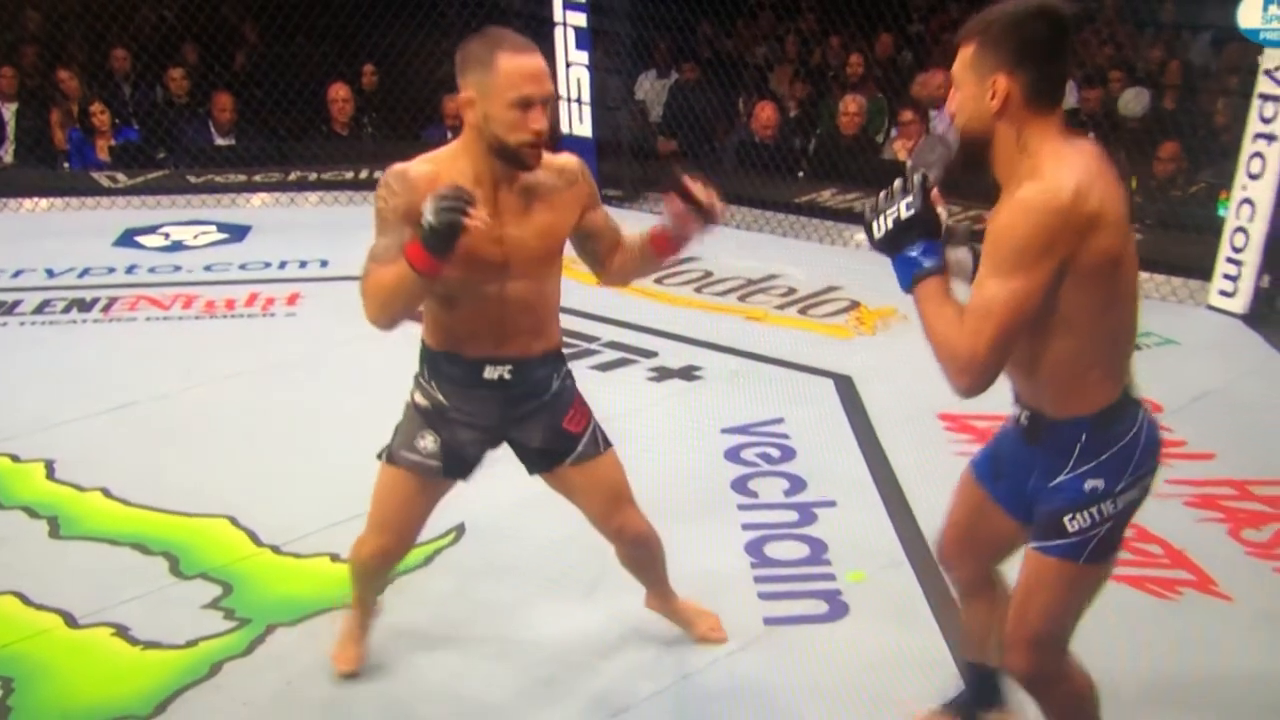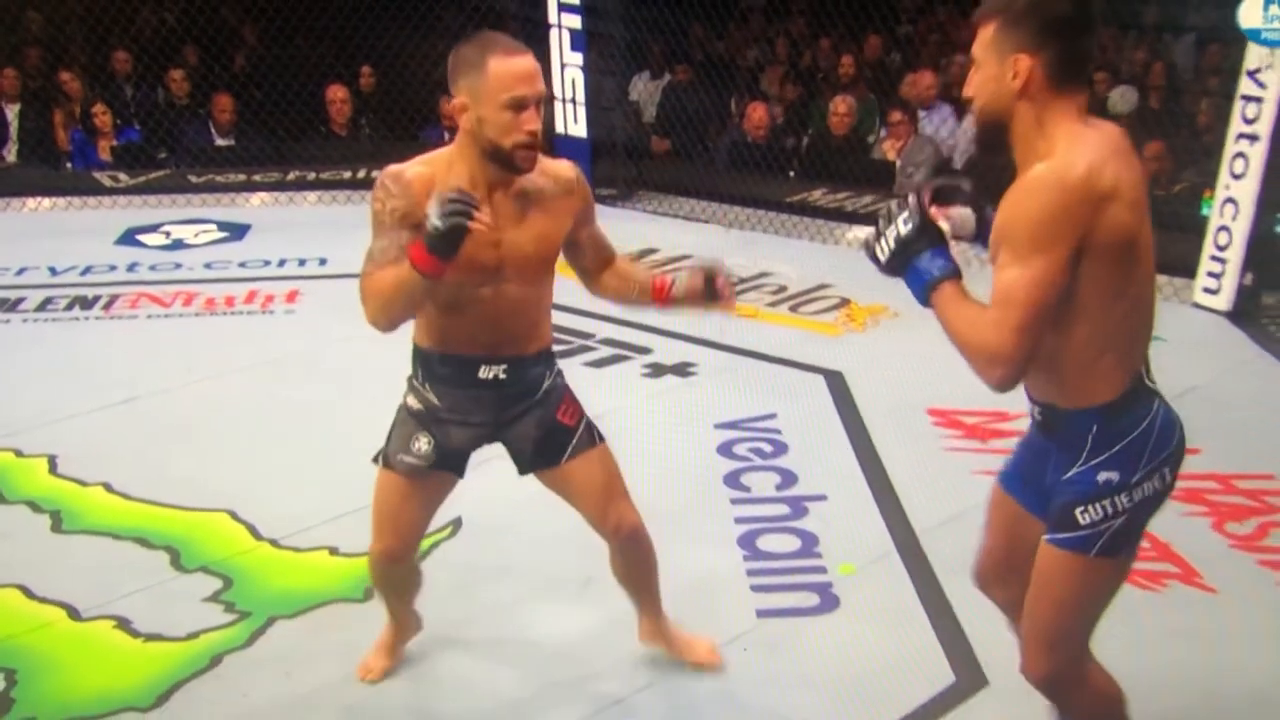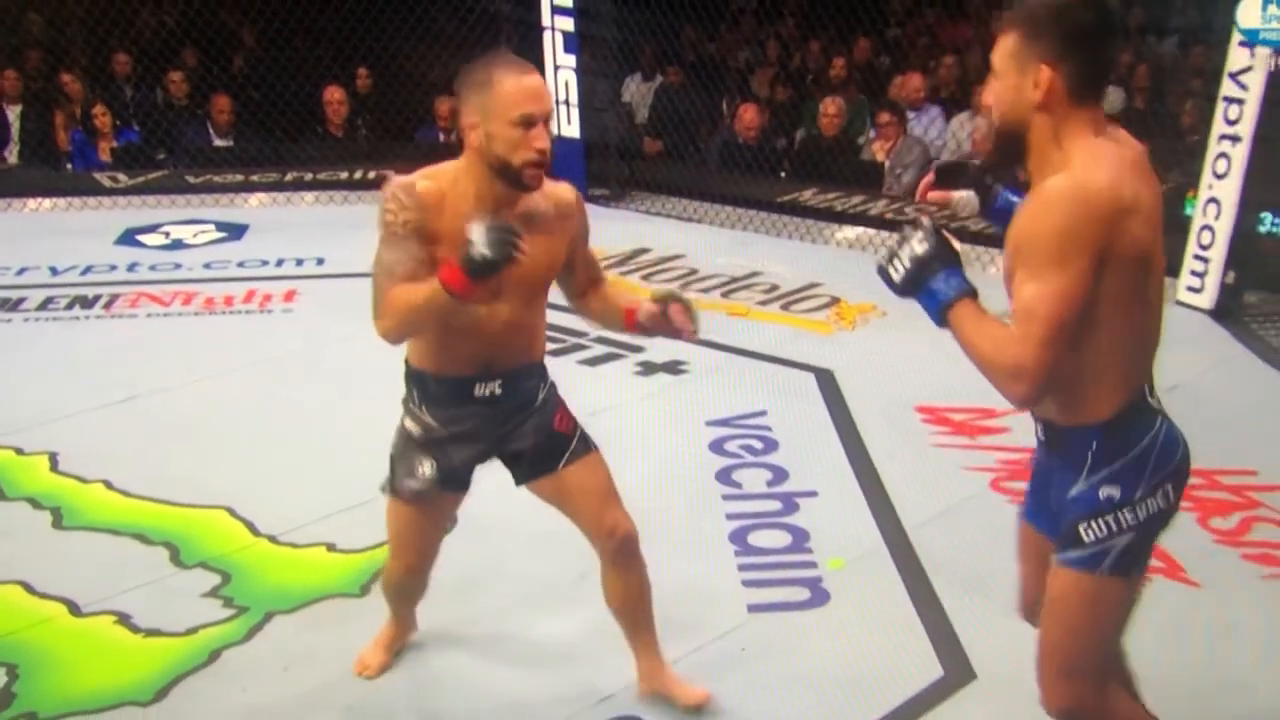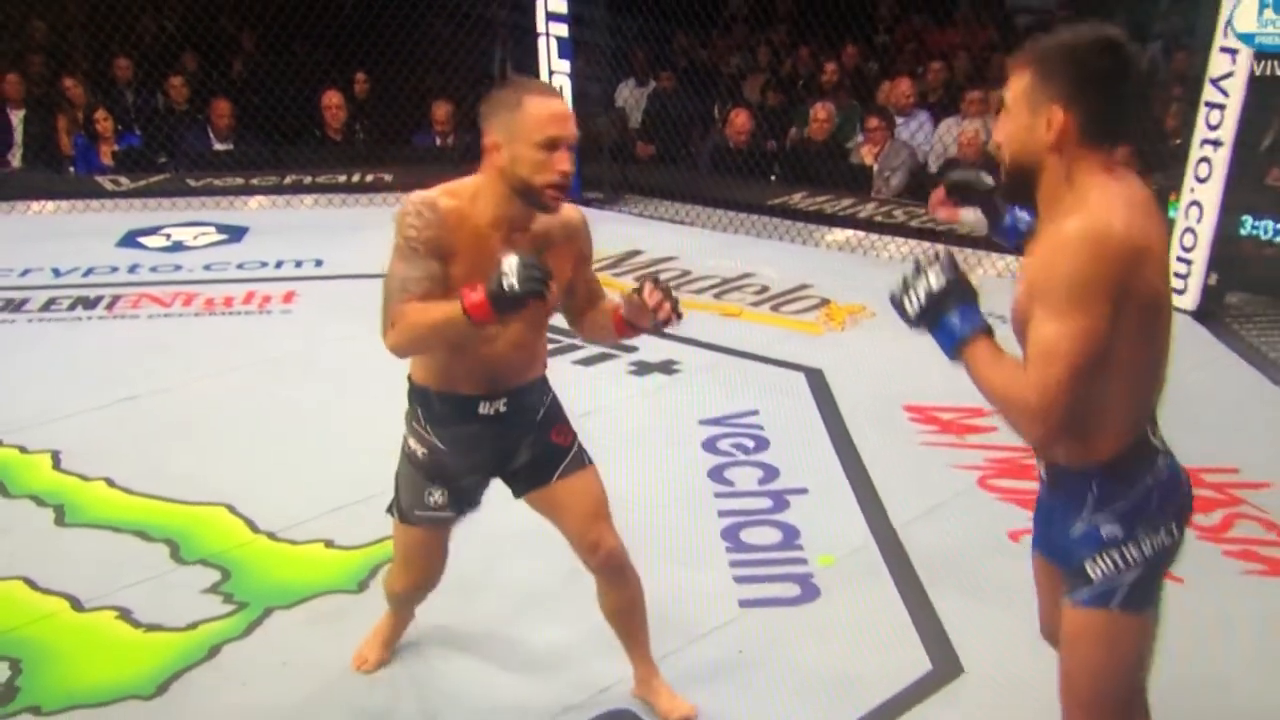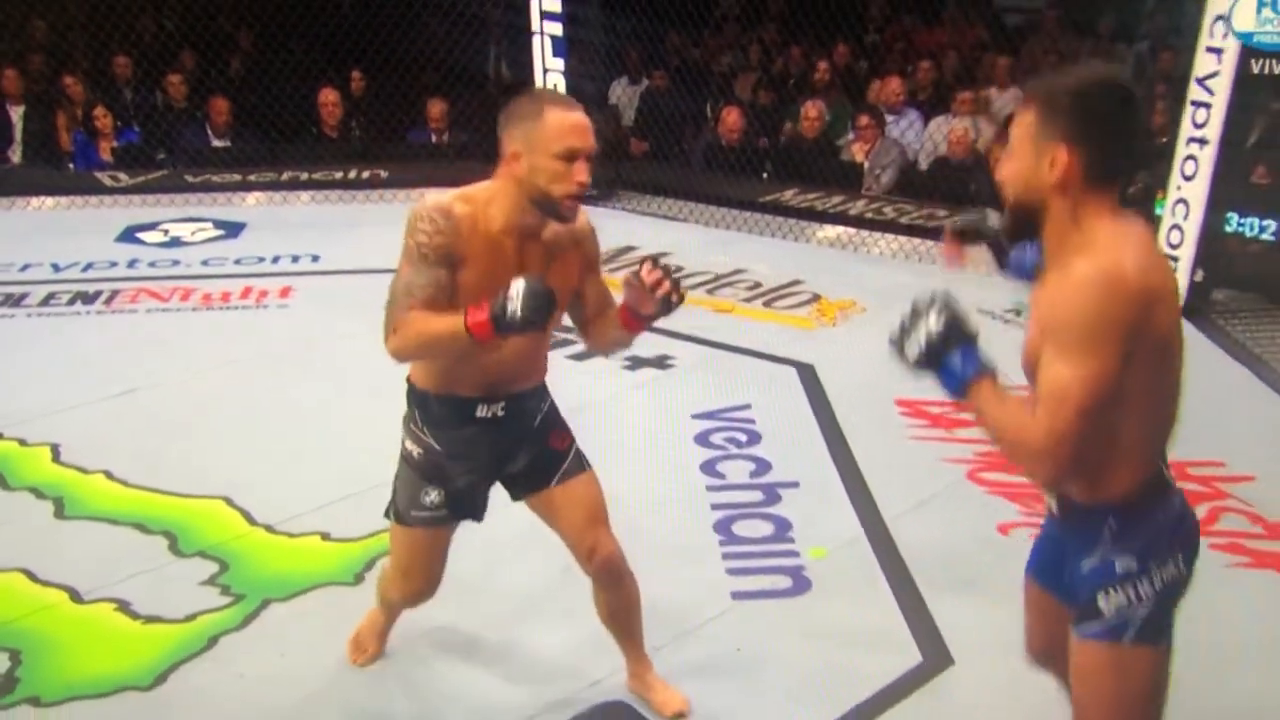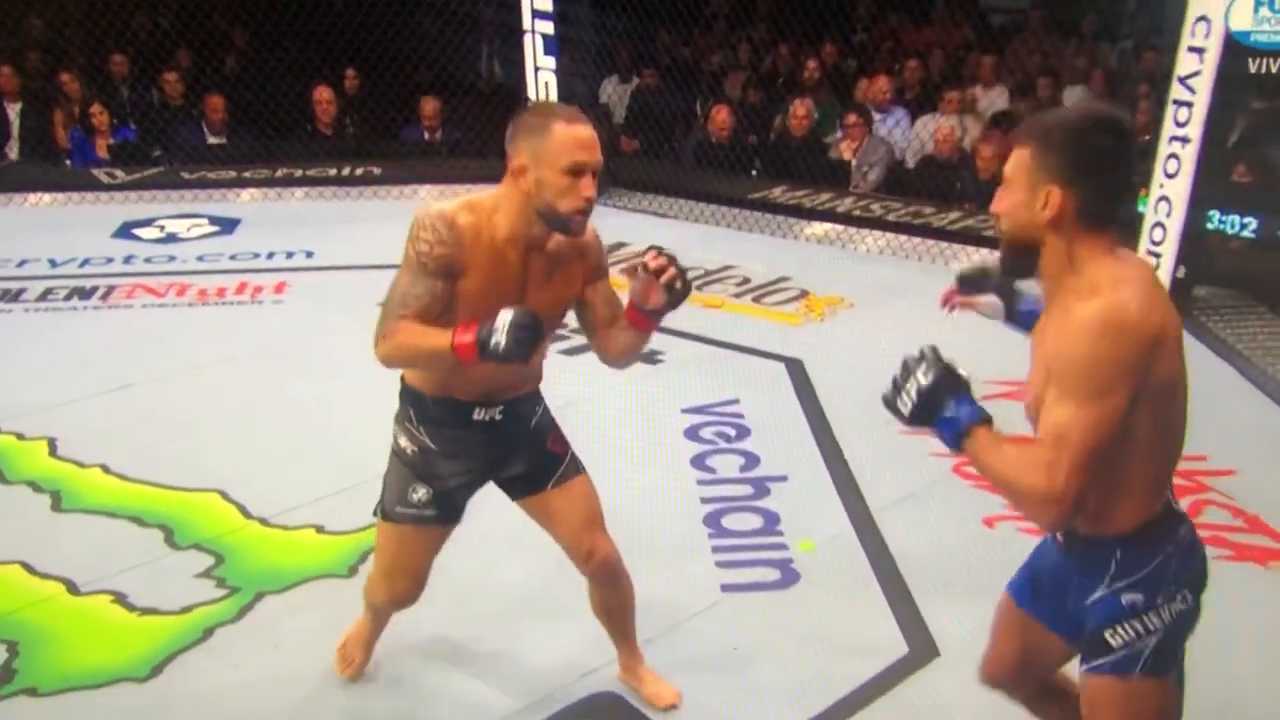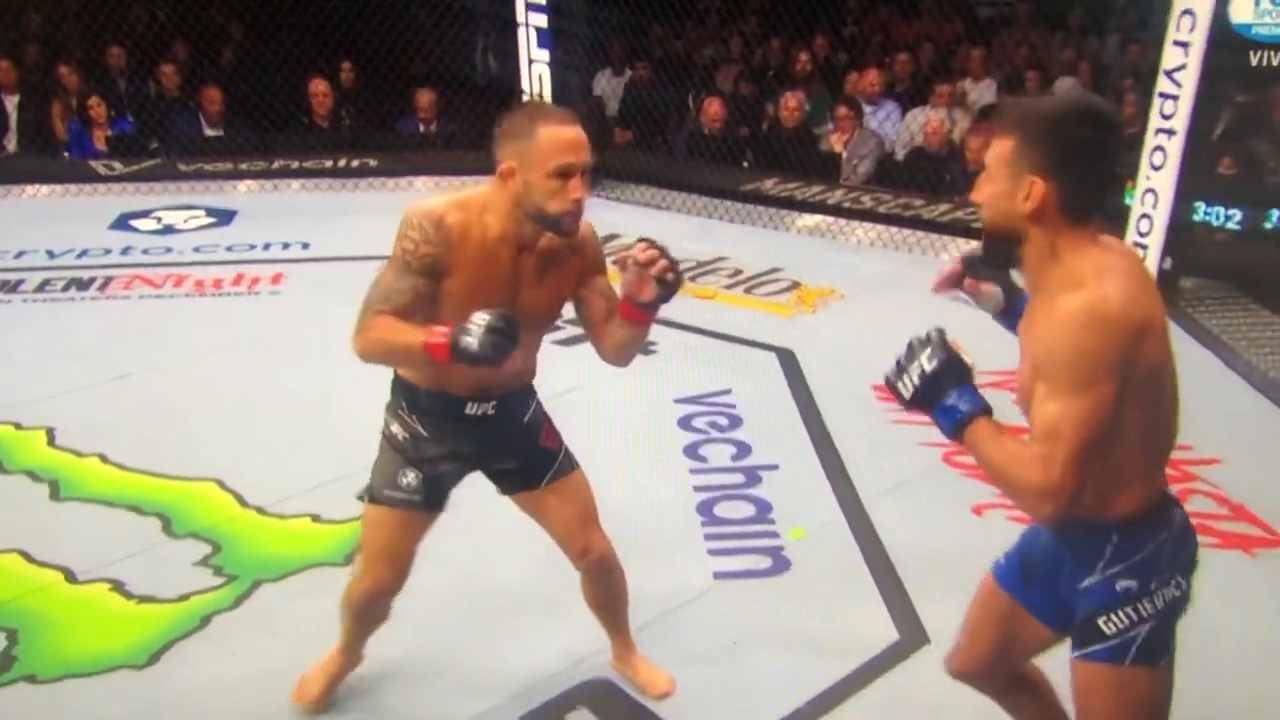
dt=0.2s
person 1, frame 1
left shoulder: (1046, 198)
right shoulder: (1071, 161)
left elbow: (970, 368)
left wrist: (916, 257)
right wrist: (970, 261)
left hip: (1092, 453)
right hip: (1042, 430)
left knee: (1031, 656)
right knee: (960, 555)
person 1, frame 2
left shoulder: (1056, 179)
right shoulder: (1100, 144)
left elbow: (1001, 360)
left wrist: (927, 265)
right wrist: (984, 226)
left hip: (1109, 445)
right hip: (1068, 427)
left knee: (1050, 662)
right knee: (1000, 577)
person 1, frame 3
left shoulder: (1074, 190)
right shoulder: (1114, 155)
left elbow: (1023, 375)
left wrist: (941, 286)
left hip: (1110, 464)
right hip: (1080, 445)
right knee: (1050, 614)
person 1, frame 4
left shoulder: (1089, 232)
right shoulder: (1116, 194)
left elbow: (1037, 415)
left wrist: (956, 323)
right wrist: (1004, 220)
left hip: (1115, 505)
right hip: (1080, 483)
right knee: (1071, 637)
person 1, frame 5
left shoulder: (1101, 272)
right shoulder: (1108, 237)
left elbow: (1046, 455)
left wrist: (960, 367)
left hip: (1126, 540)
right hip: (1081, 517)
right knee: (1052, 650)
person 1, frame 6
left shoulder: (1104, 313)
right shoulder: (1103, 274)
left elbow: (1051, 499)
left wrist: (955, 417)
right wrist: (1021, 308)
left hip: (1134, 573)
right hip: (1079, 548)
right knee: (1009, 671)
person 1, frame 7
left shoulder: (1087, 304)
right shoulder: (1091, 261)
left elbow: (1047, 491)
left wrist: (954, 405)
right wrist: (1012, 307)
left hip: (1126, 558)
right hip: (1069, 535)
right knee: (977, 663)
person 2, frame 1
left shoulder: (567, 177)
right shoulder: (413, 184)
left elbow: (614, 262)
right elbow: (380, 311)
left wrist: (674, 231)
right wrist: (426, 247)
left hip: (541, 382)
right hip: (450, 385)
left knee: (628, 528)
right knee: (381, 544)
left ankle: (665, 598)
right ankle: (359, 617)
person 2, frame 2
left shoulder: (563, 185)
right shoulder: (406, 187)
left elbow: (604, 273)
right elbow: (378, 311)
left wrist: (678, 287)
right wrist: (432, 250)
left hip: (534, 382)
right hip: (443, 387)
left knee: (623, 526)
right knee: (390, 550)
left ankle: (656, 626)
right ankle: (400, 627)
person 2, frame 3
left shoulder: (560, 206)
right shoulder: (414, 199)
left elbow: (590, 294)
right elbow: (390, 322)
left wrist: (644, 316)
right wrist: (464, 273)
left hip: (527, 394)
right hip: (440, 404)
left knee: (617, 535)
right knee: (407, 564)
left ankle: (652, 669)
right ankle: (399, 627)
person 2, frame 4
left shoulder: (568, 226)
right shoulder: (432, 216)
left elbow: (589, 322)
right elbow: (400, 335)
left wrist: (632, 316)
right wrist: (487, 301)
left hip: (531, 409)
right hip: (444, 420)
left knee: (606, 552)
right knee: (415, 577)
right ankle: (394, 619)
person 2, frame 5
left shoulder: (576, 235)
right shoulder: (445, 220)
left elbow: (601, 337)
right elbow: (401, 338)
left wrist: (637, 311)
right wrist: (491, 320)
left hip: (529, 414)
right hip: (444, 424)
left knee: (604, 558)
right knee: (410, 586)
right ankle: (382, 613)
person 2, frame 6
left shoulder: (582, 246)
right shoulder: (447, 230)
left elbow: (615, 352)
right elbow: (391, 343)
left wrist: (647, 309)
right wrist: (477, 342)
left hip: (522, 419)
right hip: (436, 426)
left knee: (600, 559)
right knee: (395, 589)
left ankle: (632, 664)
right ankle: (371, 624)
person 2, frame 7
left shoulder: (578, 242)
right shoulder: (438, 228)
left elbow: (616, 351)
right elbow: (369, 337)
left wrist: (642, 303)
right wrist: (450, 342)
left hip: (514, 413)
right hip: (426, 417)
left knee: (594, 552)
right knee: (376, 582)
left ankle: (624, 652)
right ankle: (345, 656)
